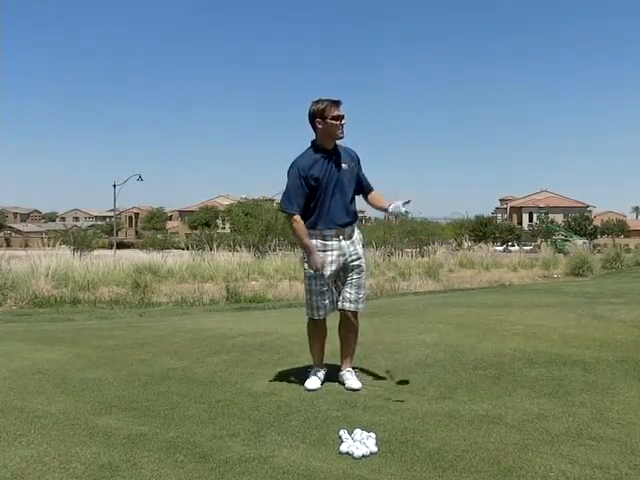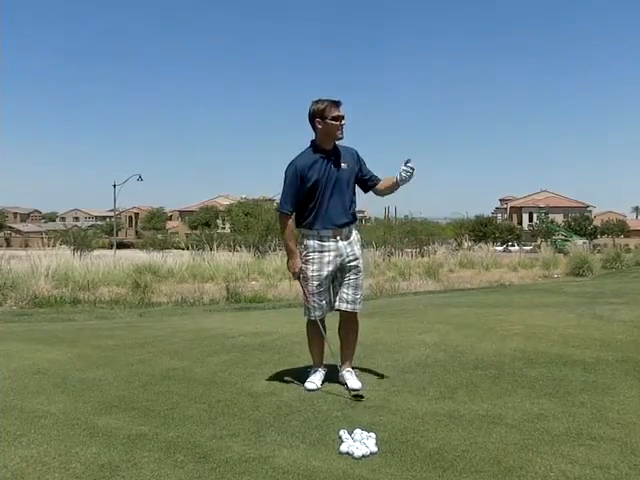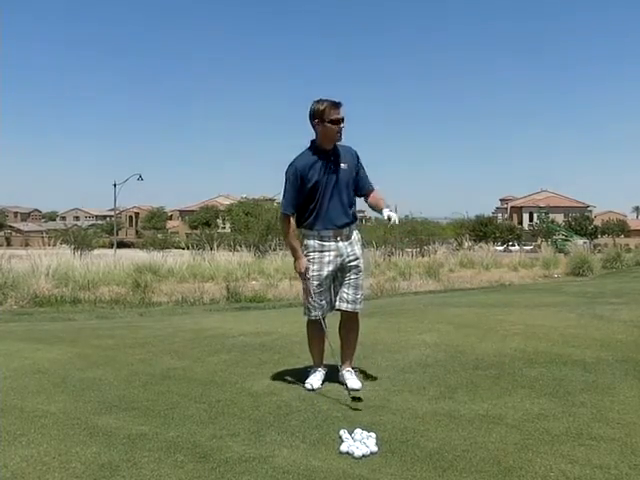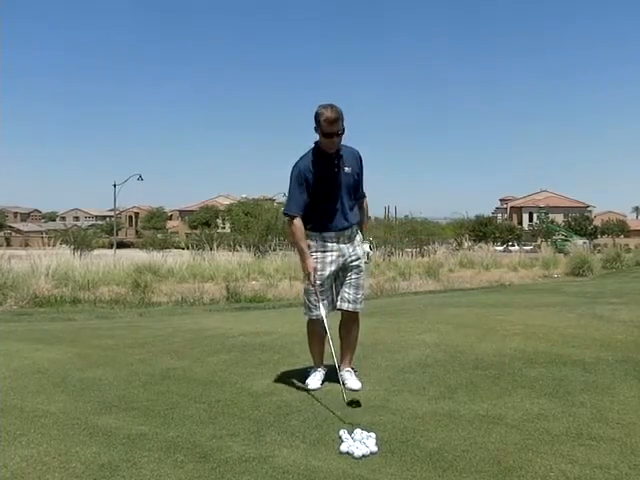
dt=0.2s
person 1, frame 1
left shoulder: (350, 156)
right shoulder: (302, 165)
left elbow: (367, 192)
right elbow: (293, 214)
left wrist: (389, 206)
right wrist: (310, 252)
left hip: (351, 240)
right hip: (320, 244)
left knee: (351, 310)
right knee: (317, 313)
left ankle: (347, 368)
right ankle: (317, 368)
person 1, frame 2
left shoulder: (351, 156)
right shoulder: (300, 165)
left elbow: (375, 186)
right elbow: (286, 214)
left wrist: (398, 180)
right wrist: (293, 255)
left hip: (349, 241)
right hip: (317, 244)
left knee: (350, 311)
right knee: (316, 314)
left ankle: (347, 368)
right ankle: (317, 368)
person 1, frame 3
left shoulder: (350, 155)
right shoulder: (300, 165)
left elbow: (368, 193)
right elbow: (288, 214)
left wrist: (385, 209)
right wrist: (297, 255)
left hip: (350, 241)
right hip: (317, 245)
left knee: (351, 310)
right knee: (316, 313)
left ankle: (347, 368)
right ankle: (318, 368)
person 1, frame 4
left shoulder: (354, 157)
right shoulder: (304, 166)
right elbow: (295, 216)
left wrist: (366, 236)
right wrist: (306, 255)
left hip: (352, 243)
right hip: (320, 245)
left knee: (350, 310)
right knee: (316, 313)
left ankle: (346, 368)
right ankle: (318, 368)
